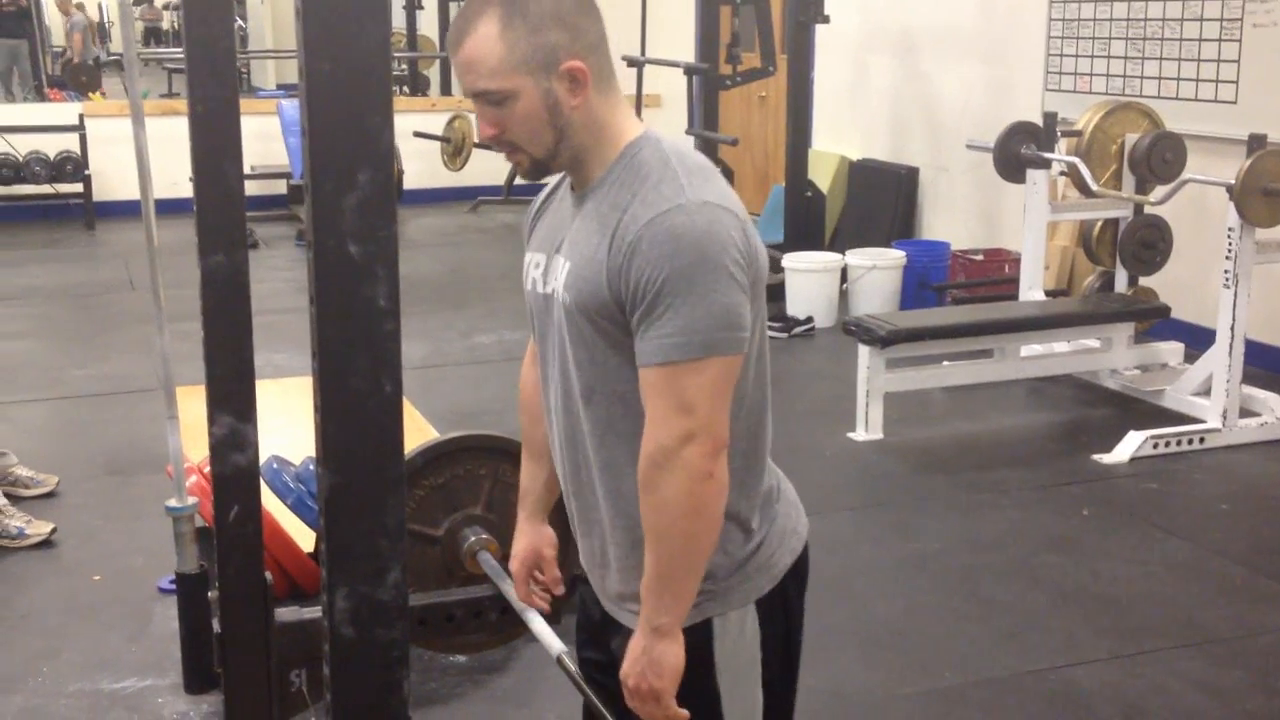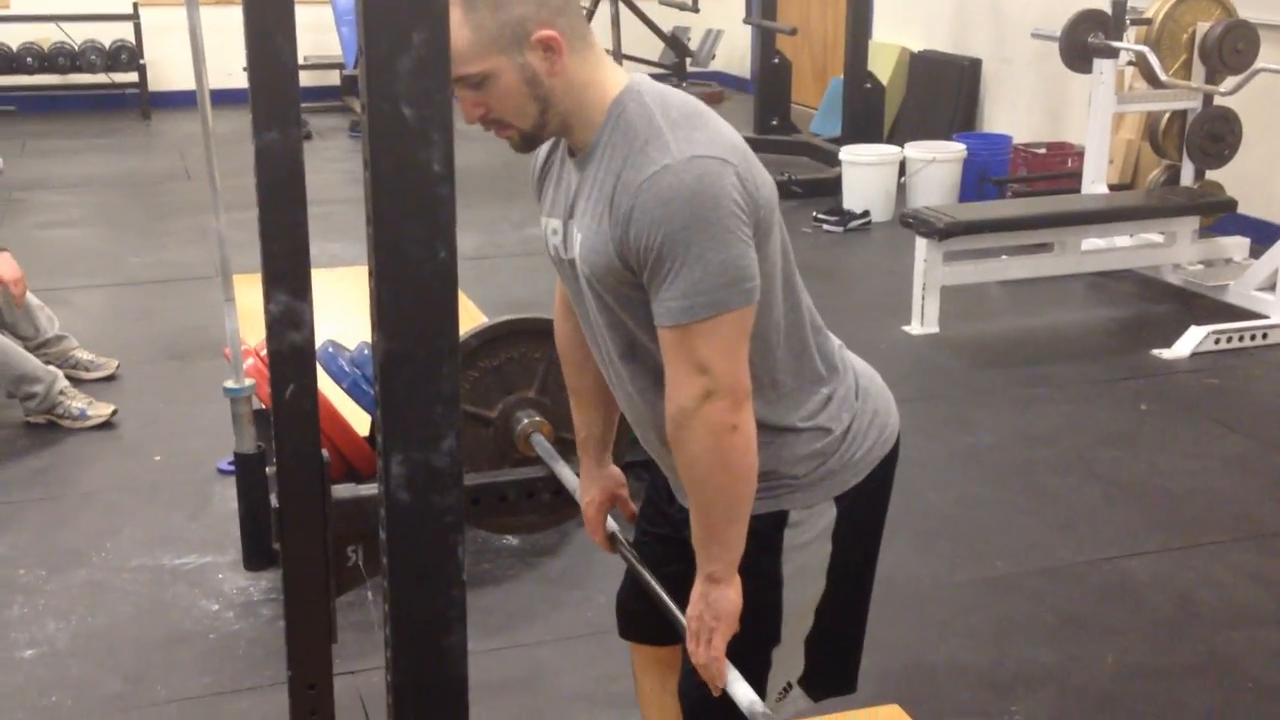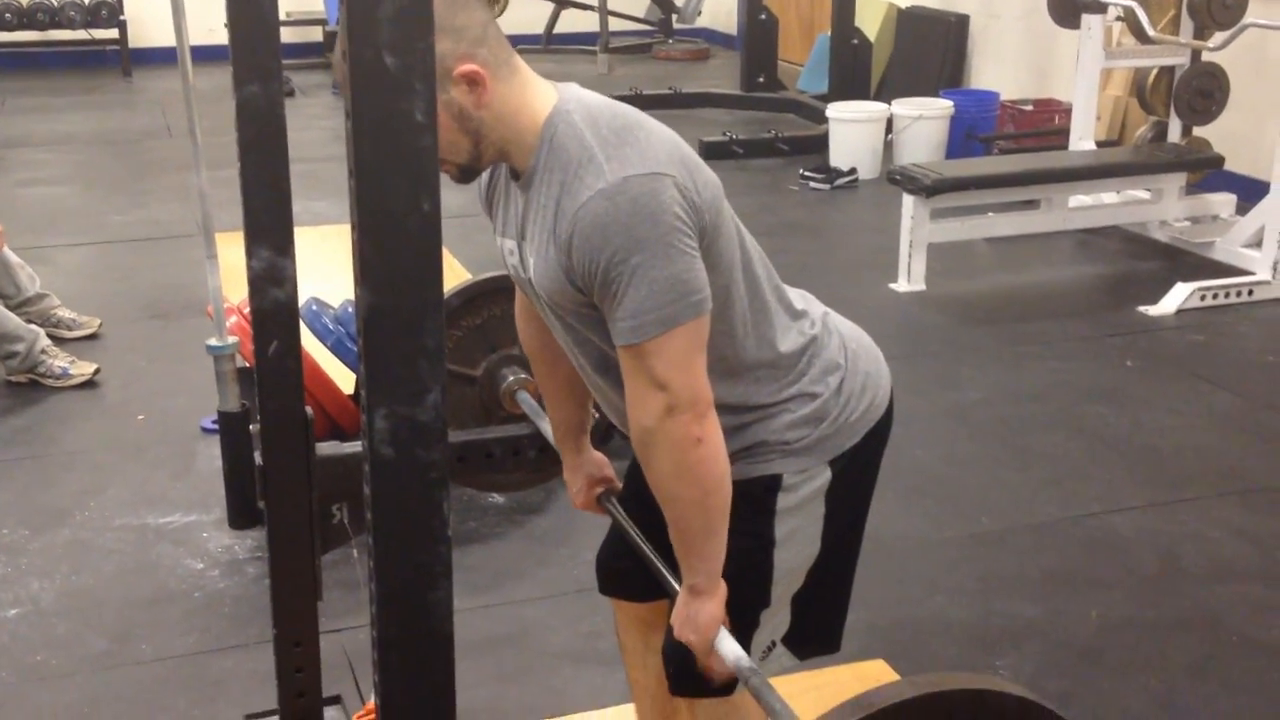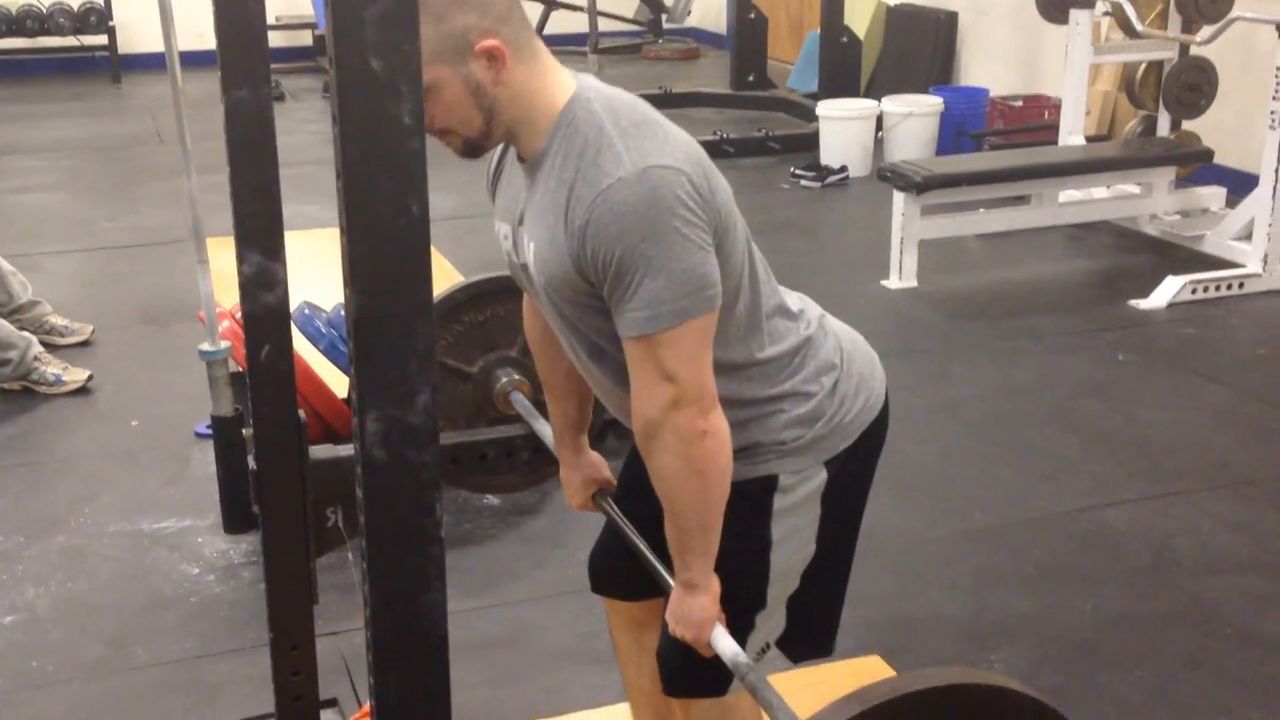
dt=1s
person 1, frame 1
left shoulder: (680, 222)
right shoulder: (560, 199)
left elbow: (689, 446)
left wrist: (661, 627)
right wrist: (532, 514)
left hip: (713, 584)
person 1, frame 2
left shoulder: (678, 176)
right shoulder: (561, 148)
left elbow: (713, 400)
right elbow: (580, 310)
left wrist: (719, 574)
right wrist: (594, 461)
left hip: (807, 465)
right hip: (702, 458)
right knee: (652, 629)
person 1, frame 3
left shoulder: (615, 194)
right shoulder: (510, 156)
left elbow: (676, 414)
right elbow: (542, 312)
left wrist: (704, 587)
right wrist: (574, 452)
left hip: (805, 424)
right hip: (724, 416)
right knee: (633, 586)
person 1, frame 4
left shoulder: (629, 186)
right shoulder: (519, 148)
left elbow: (679, 411)
right elbow: (549, 310)
left wrist: (697, 577)
right wrist: (571, 448)
left hip: (799, 426)
right hip: (716, 416)
right knee: (627, 587)
